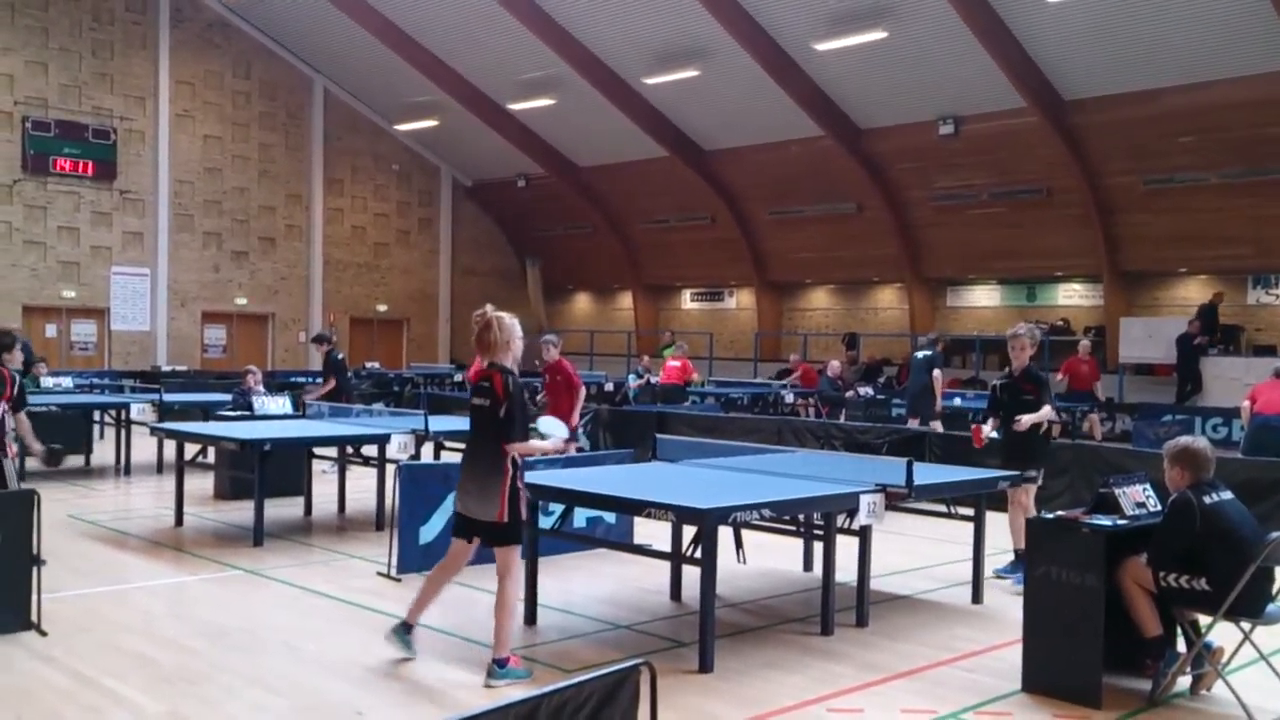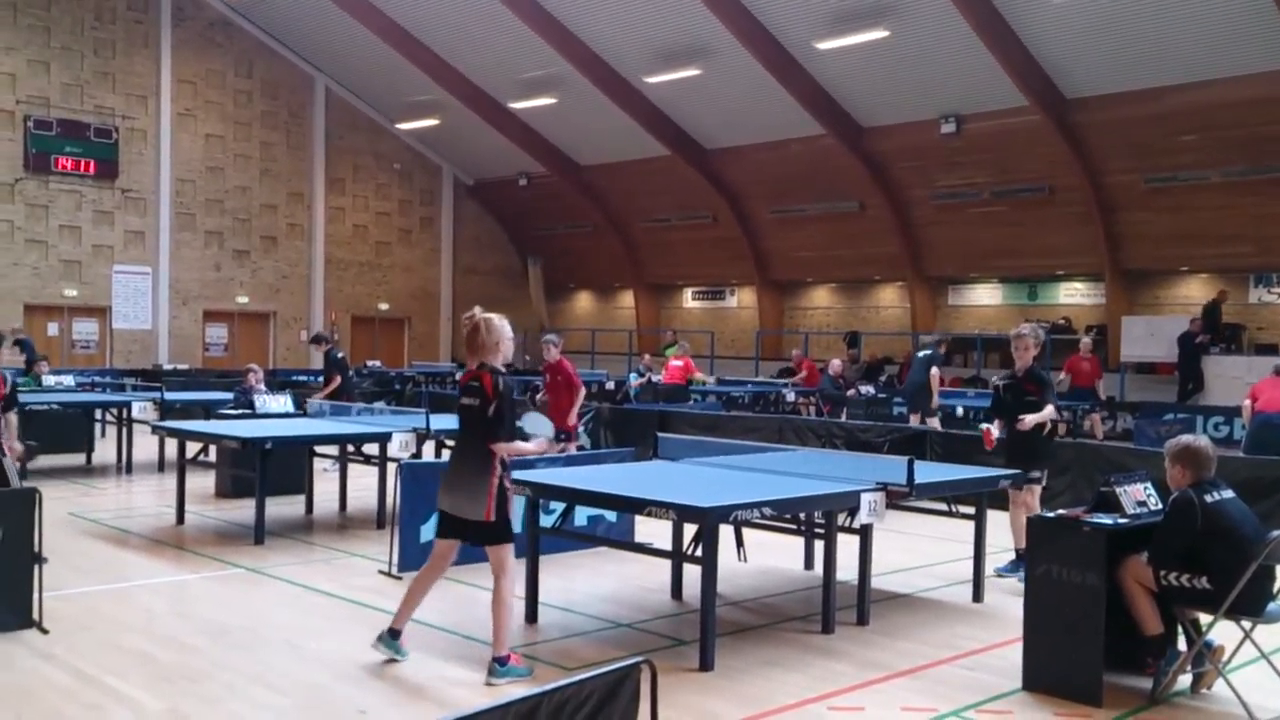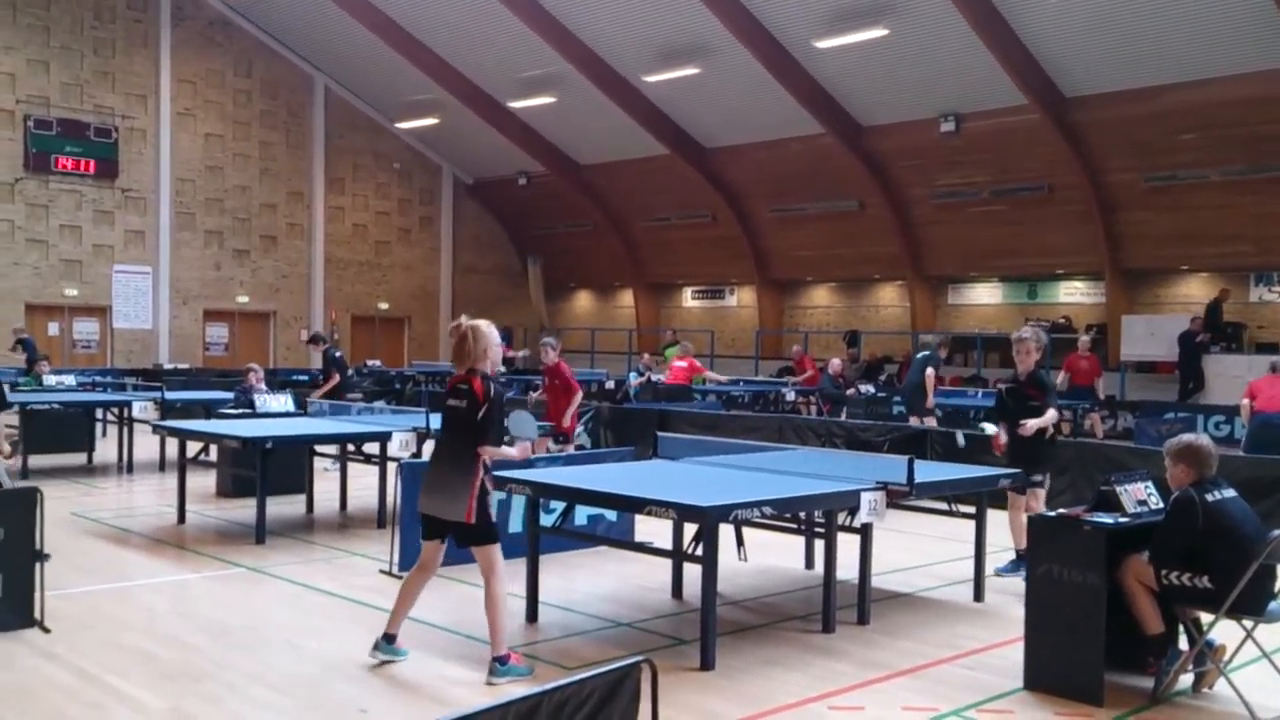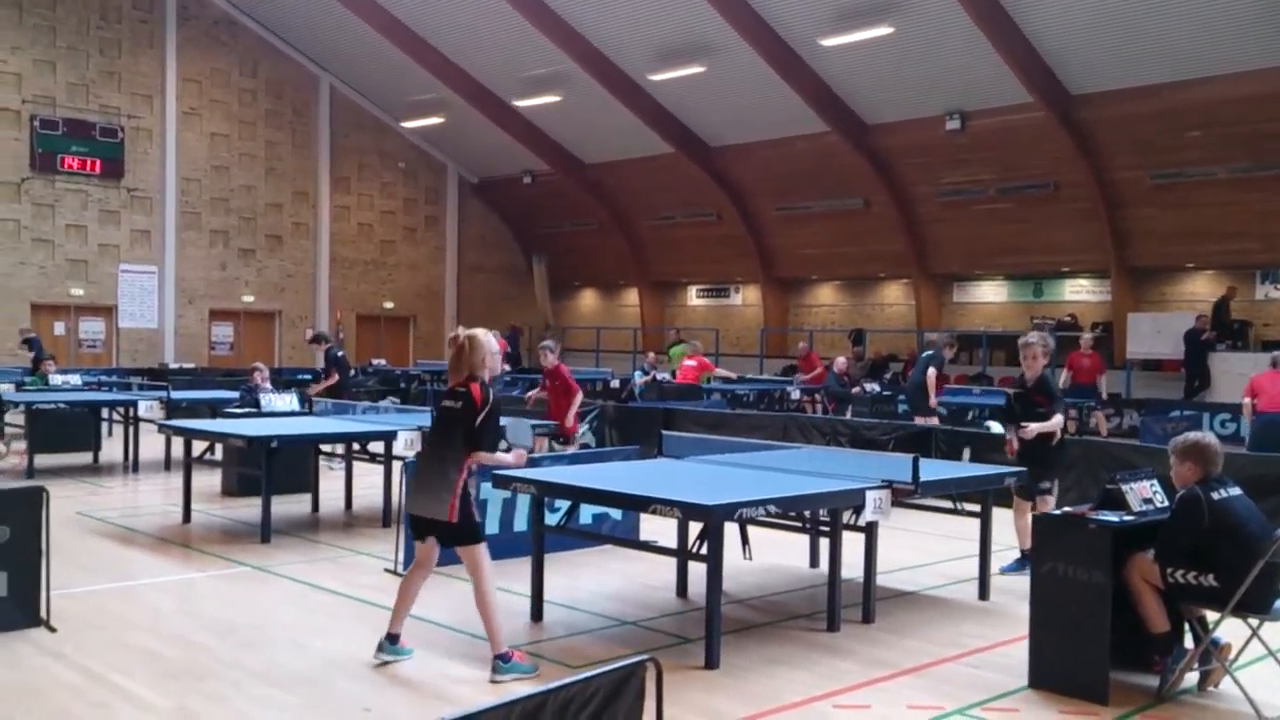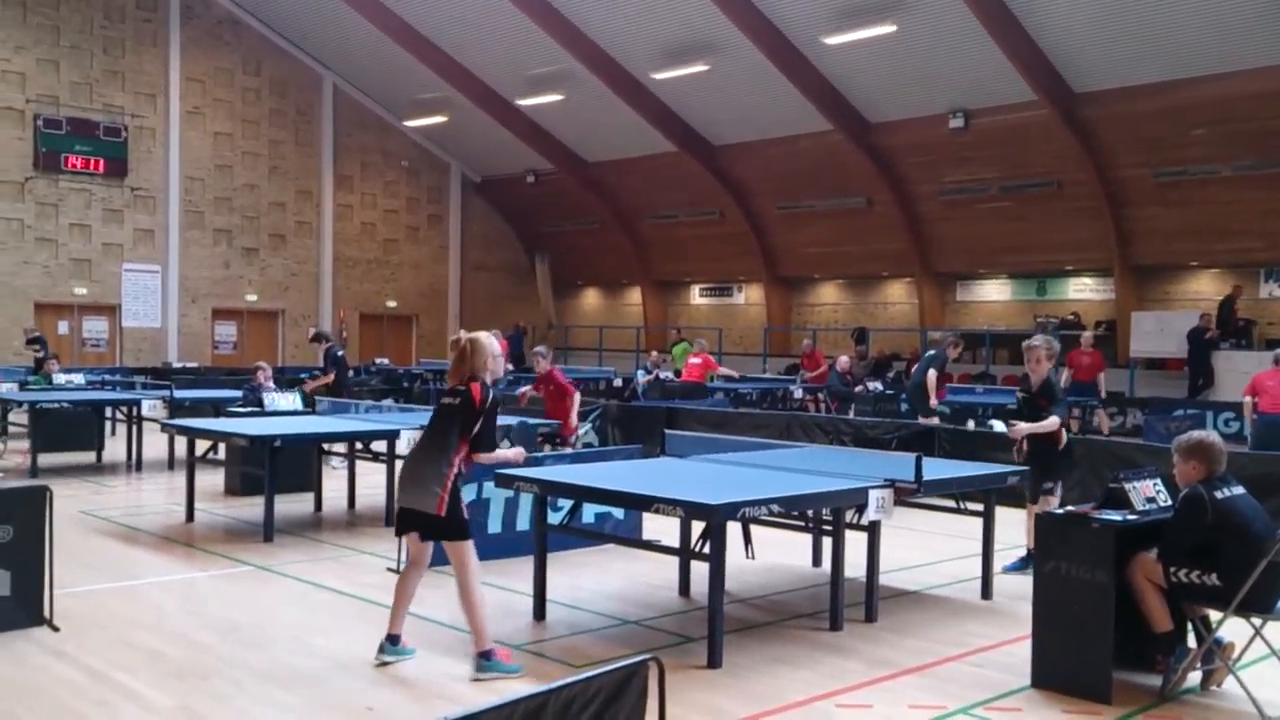
dt=0.1s
person 1, frame 1
left shoulder: (481, 380)
right shoulder: (511, 383)
right elbow: (514, 444)
right wrist: (548, 445)
left hip: (469, 484)
right hip: (497, 487)
left knee: (455, 560)
right knee: (510, 572)
left ankle: (406, 625)
right ankle: (501, 663)
person 1, frame 2
left shoulder: (468, 381)
right shoulder: (501, 384)
right elbow: (501, 444)
right wrist: (531, 448)
left hip: (455, 485)
right hip: (486, 489)
left knee: (439, 560)
right knee: (505, 570)
left ankle: (392, 635)
right ankle: (502, 660)
person 1, frame 3
left shoulder: (455, 385)
right shoulder: (490, 389)
right elbow: (486, 448)
right wrist: (515, 452)
left hip: (435, 486)
right hip: (467, 491)
left knee: (427, 564)
right knee: (495, 571)
left ankle: (387, 640)
right ankle: (501, 660)
person 1, frame 4
left shoulder: (453, 392)
right shoulder: (487, 395)
right elbow: (481, 454)
right wrist: (511, 459)
left hip: (419, 486)
right hip: (449, 492)
left knee: (422, 564)
right knee: (481, 572)
left ankle: (391, 641)
right ankle: (503, 657)
person 1, frame 5
left shoulder: (455, 391)
right shoulder: (486, 396)
right elbow: (481, 454)
right wrist: (510, 455)
left hip: (411, 480)
right hip: (439, 487)
left knee: (416, 562)
right knee: (467, 569)
left ankle: (391, 642)
right ankle: (485, 655)
person 2, frame 1
left shoulder: (1184, 501)
right shoulder: (1222, 493)
left elbow: (1158, 558)
left wrist: (1144, 559)
right wrist: (1150, 559)
left hip: (1229, 592)
right hip: (1255, 591)
left knee: (1129, 570)
right knee: (1170, 575)
left ankle: (1163, 659)
right ankle: (1199, 652)
person 2, frame 2
left shoulder: (1186, 500)
right shoulder: (1223, 492)
left elbow: (1158, 556)
left wrist: (1144, 556)
right wrist: (1151, 557)
left hip: (1230, 591)
right hip: (1255, 589)
left knee: (1129, 569)
right knee: (1172, 573)
left ankle: (1164, 657)
right ankle: (1200, 651)
person 2, frame 3
left shoulder: (1187, 499)
right shoulder: (1225, 491)
left elbow: (1160, 555)
left wrist: (1146, 556)
right wrist: (1153, 557)
left hip: (1231, 590)
right hip: (1256, 588)
left knee: (1131, 568)
right knee: (1172, 573)
left ankle: (1165, 657)
right ankle: (1201, 651)
person 2, frame 4
left shoulder: (1193, 497)
right shoulder: (1230, 489)
left elbow: (1165, 554)
left wrist: (1150, 555)
right wrist: (1157, 555)
left hip: (1237, 588)
right hip: (1262, 586)
left knee: (1136, 566)
right knee: (1178, 571)
left ankle: (1171, 655)
right ankle: (1207, 648)
person 2, frame 5
left shoulder: (1196, 496)
right shoulder: (1234, 488)
left elbow: (1168, 553)
left wrist: (1154, 554)
right wrist: (1162, 555)
left hip: (1240, 588)
left knee: (1140, 566)
right knee: (1180, 571)
left ankle: (1174, 654)
right ankle: (1210, 647)
person 3, frame 1
left shoulder: (1038, 379)
right shoulder: (1001, 382)
left elbow: (1048, 410)
right elbow: (995, 415)
left wrist: (1031, 418)
right wrist: (988, 429)
left hip: (1033, 449)
right hip: (1010, 449)
left knee: (1025, 501)
right knee: (1013, 503)
right ankle: (1019, 558)
person 3, frame 2
left shoulder: (1041, 379)
right shoulder: (1003, 381)
left elbow: (1051, 410)
right elbow: (999, 415)
left wrist: (1034, 418)
right wrist: (994, 430)
left hip: (1036, 449)
right hip: (1013, 449)
left knee: (1030, 502)
right knee: (1016, 504)
right ankle: (1020, 558)
person 3, frame 3
left shoulder: (1043, 383)
right shoulder: (1006, 385)
left elbow: (1053, 414)
left wrist: (1037, 423)
right wrist: (1002, 435)
left hip: (1038, 453)
right hip: (1016, 453)
left knee: (1035, 506)
right knee: (1015, 506)
right ankle: (1021, 558)
person 3, frame 4
left shoulder: (1050, 389)
right shoulder: (1017, 386)
left elbow: (1059, 420)
left wrist: (1036, 427)
right wrist: (1013, 439)
left hip: (1046, 457)
right hip: (1025, 456)
left knee: (1044, 509)
right knee: (1020, 508)
right ankle: (1026, 556)
person 3, frame 5
left shoulder: (1054, 393)
right shoulder: (1024, 388)
left elbow: (1055, 421)
left wrist: (1028, 428)
right wrist: (1023, 441)
left hip: (1054, 460)
right hip: (1034, 457)
left knee: (1046, 510)
right knee: (1032, 509)
right ankle: (1031, 555)
